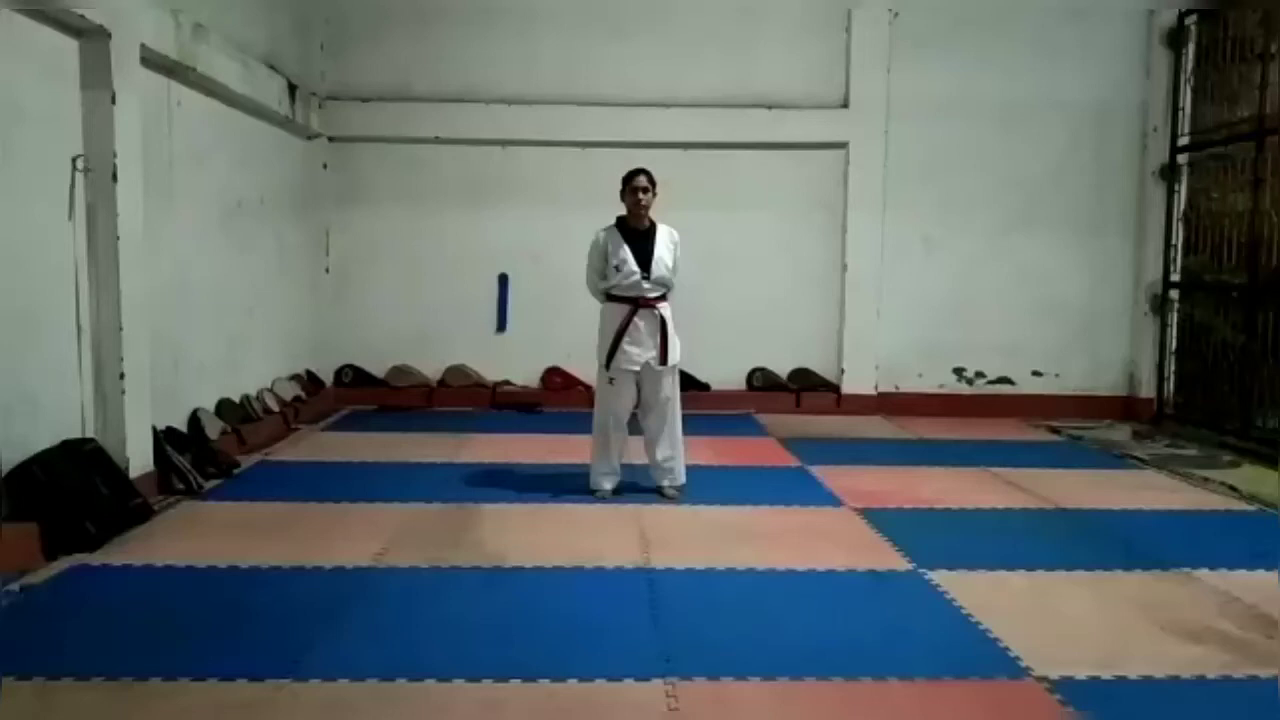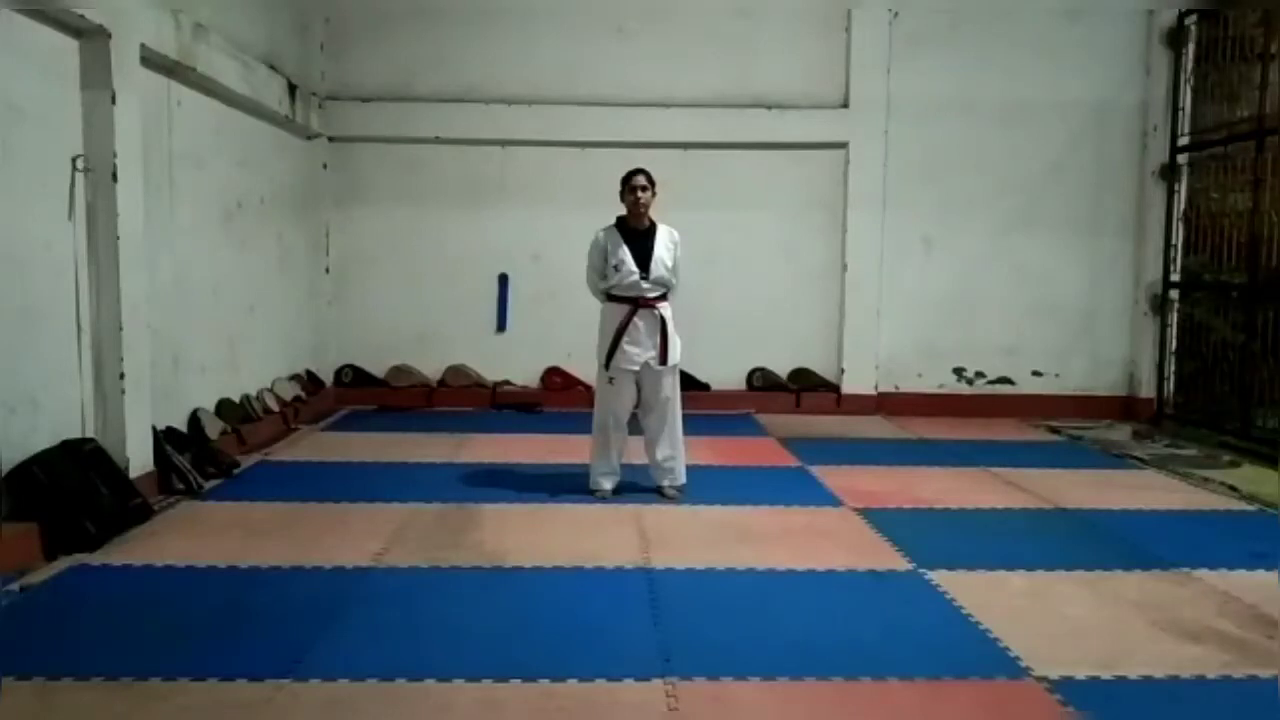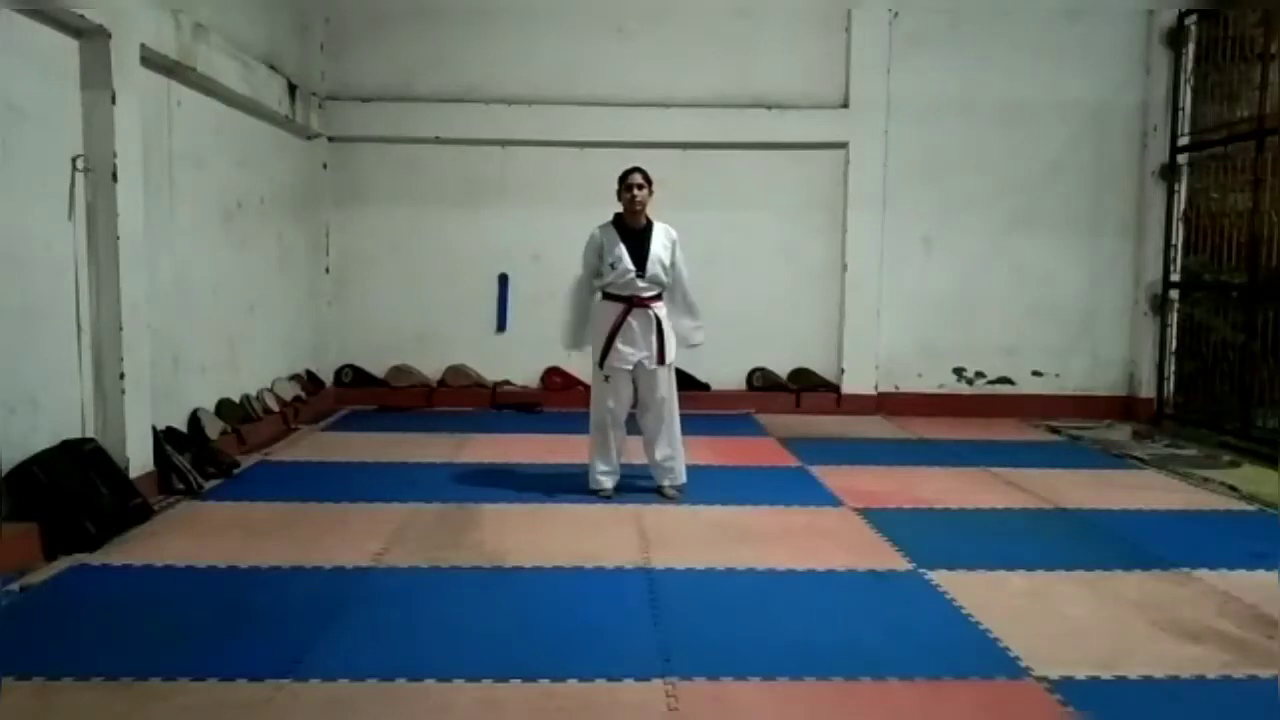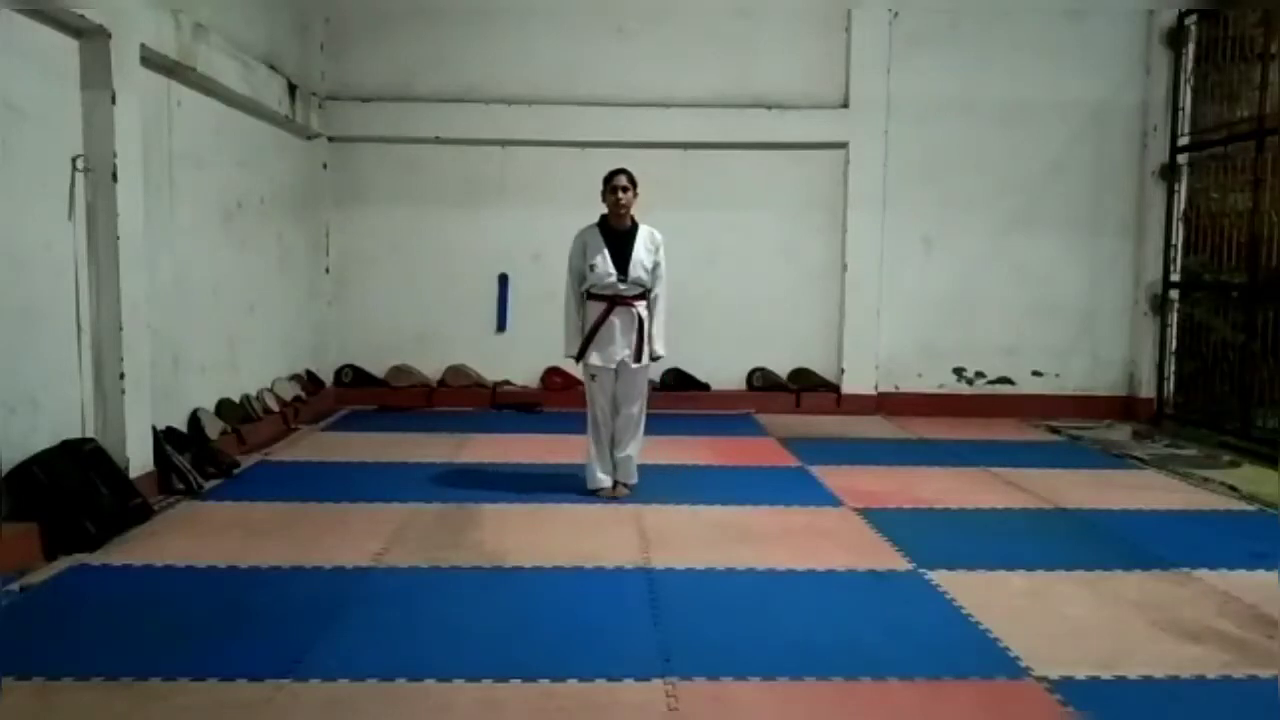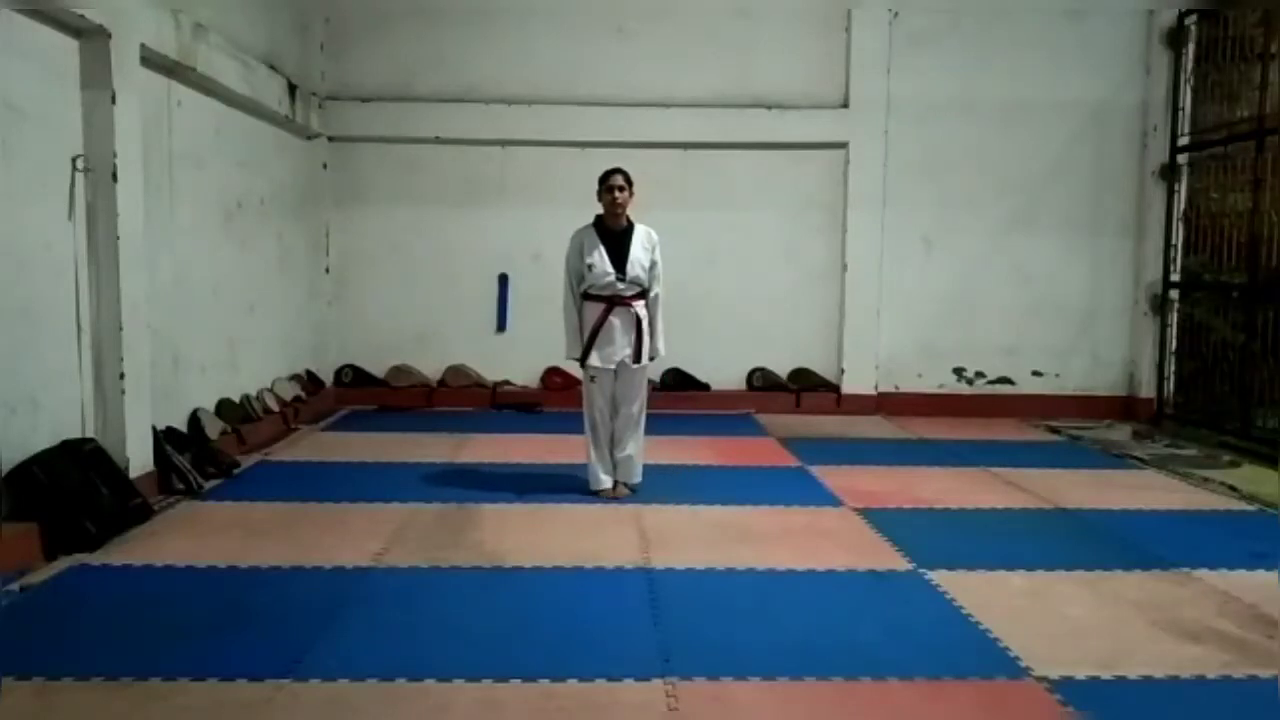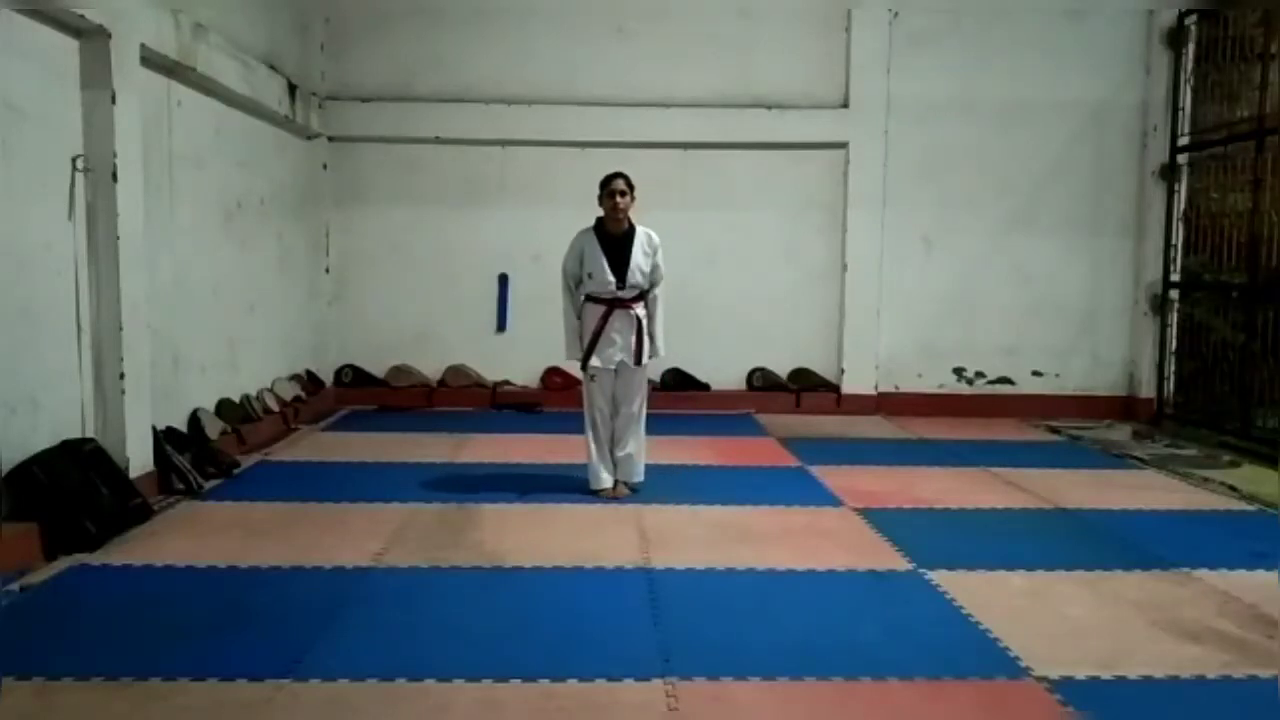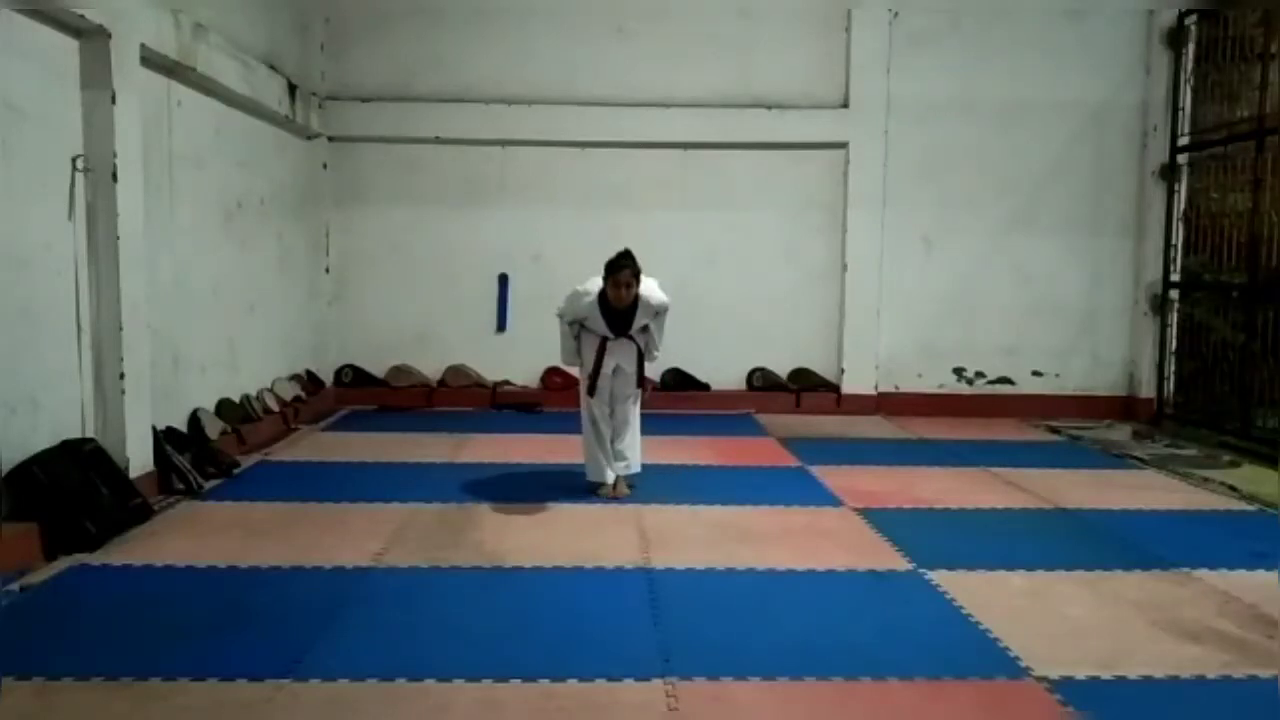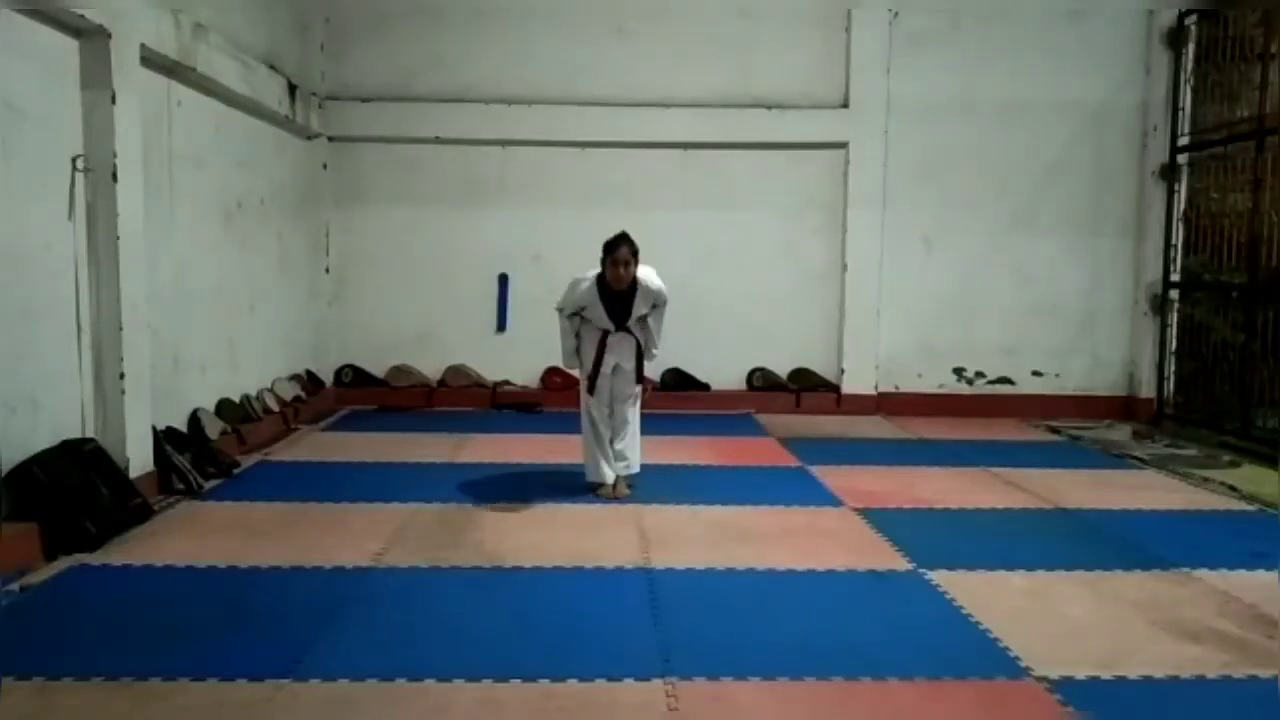
dt=0.5s
person 1, frame 1
left shoulder: (670, 237)
right shoulder: (606, 238)
right elbow: (595, 283)
left wrist: (650, 306)
right wrist: (625, 306)
left hip: (658, 327)
right hip: (619, 326)
left knee: (662, 407)
right knee: (612, 409)
left ankle: (668, 476)
right ankle: (605, 478)
person 1, frame 2
left shoulder: (670, 238)
right shoulder: (605, 238)
right elbow: (595, 282)
left wrist: (651, 306)
right wrist: (626, 305)
left hip: (659, 327)
right hip: (619, 326)
left knee: (662, 407)
right knee: (612, 408)
left ankle: (668, 477)
right ankle: (604, 478)
person 1, frame 3
left shoulder: (668, 236)
right shoulder: (602, 236)
left elbow: (679, 286)
right elbow: (586, 286)
left wrist: (691, 328)
right wrist: (576, 331)
left hip: (654, 325)
right hip: (615, 324)
left knee: (662, 407)
right knee: (609, 408)
left ankle: (669, 477)
right ankle: (605, 477)
person 1, frame 4
left shoulder: (651, 239)
right shoulder: (586, 238)
left elbow: (657, 293)
right elbow: (574, 290)
left wrist: (655, 340)
right wrist: (574, 341)
left hip: (635, 328)
right hip: (599, 326)
left knee: (631, 408)
right knee: (600, 408)
left ankle: (623, 476)
right ankle: (601, 477)
person 1, frame 5
left shoulder: (647, 238)
right shoulder: (582, 238)
left elbow: (654, 292)
right elbow: (572, 293)
left wrist: (655, 341)
right wrist: (575, 343)
left hip: (634, 328)
right hip: (597, 328)
left knee: (630, 407)
right knee: (599, 408)
left ankle: (625, 475)
right ankle: (603, 478)
person 1, frame 6
left shoulder: (648, 240)
right shoulder: (584, 241)
left elbow: (655, 290)
right elbow: (570, 288)
left wrist: (655, 339)
right wrist: (574, 341)
left hip: (634, 327)
right hip: (597, 328)
left knee: (631, 407)
right knee: (599, 407)
left ankle: (625, 475)
right ankle: (603, 477)
person 1, frame 7
left shoulder: (652, 299)
right shoulder: (585, 298)
left elbow: (662, 310)
right elbow: (565, 316)
left wrist: (651, 346)
right wrist: (573, 354)
left hip: (630, 347)
right hip: (595, 347)
left knee: (626, 407)
right knee: (597, 408)
left ankle: (621, 474)
right ankle: (604, 475)
person 1, frame 8
left shoulder: (651, 285)
right shoulder: (584, 286)
left elbow: (659, 306)
right elbow: (564, 312)
left wrist: (650, 345)
right wrist: (572, 354)
left hip: (630, 343)
right hip: (595, 343)
left knee: (627, 406)
right knee: (597, 407)
left ankle: (622, 473)
right ankle: (604, 476)
